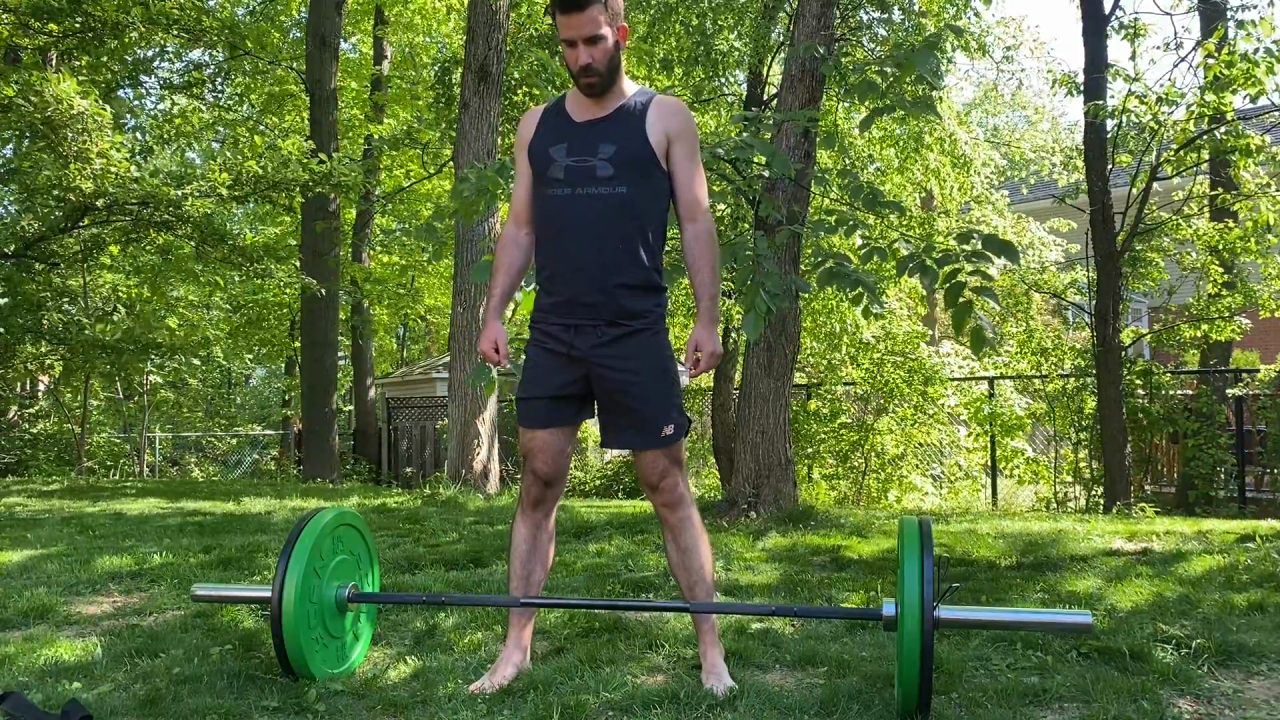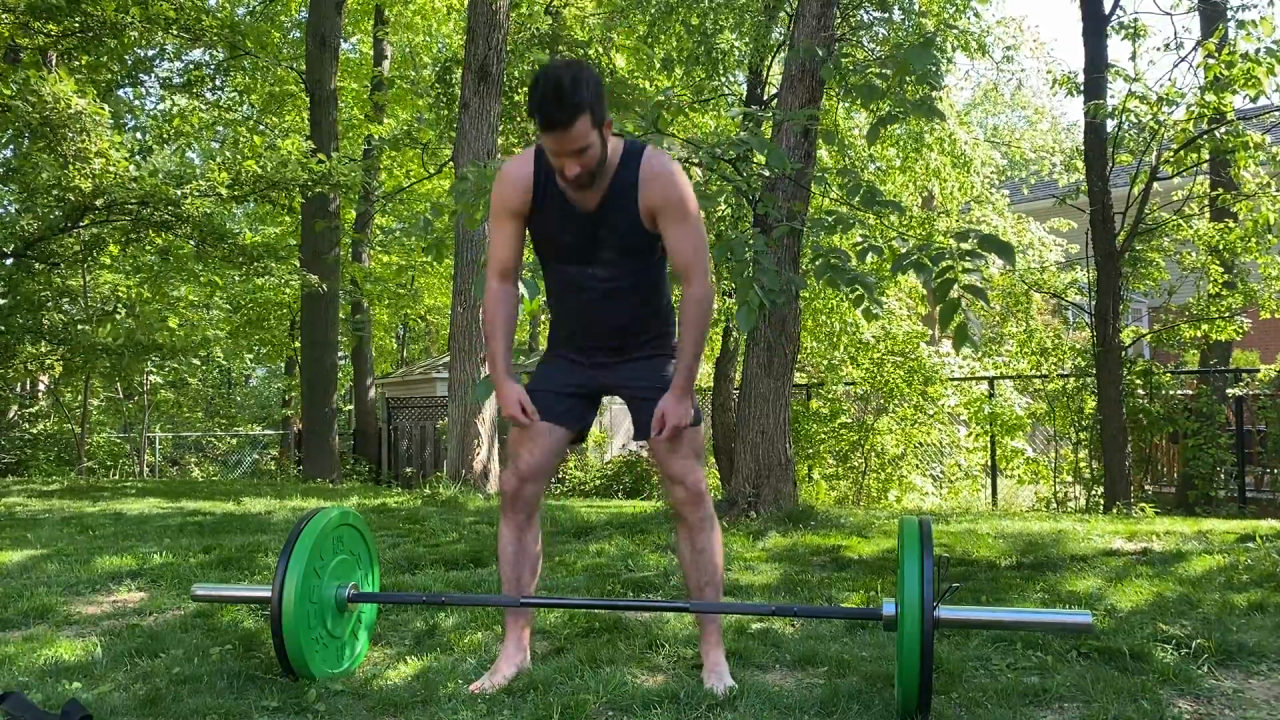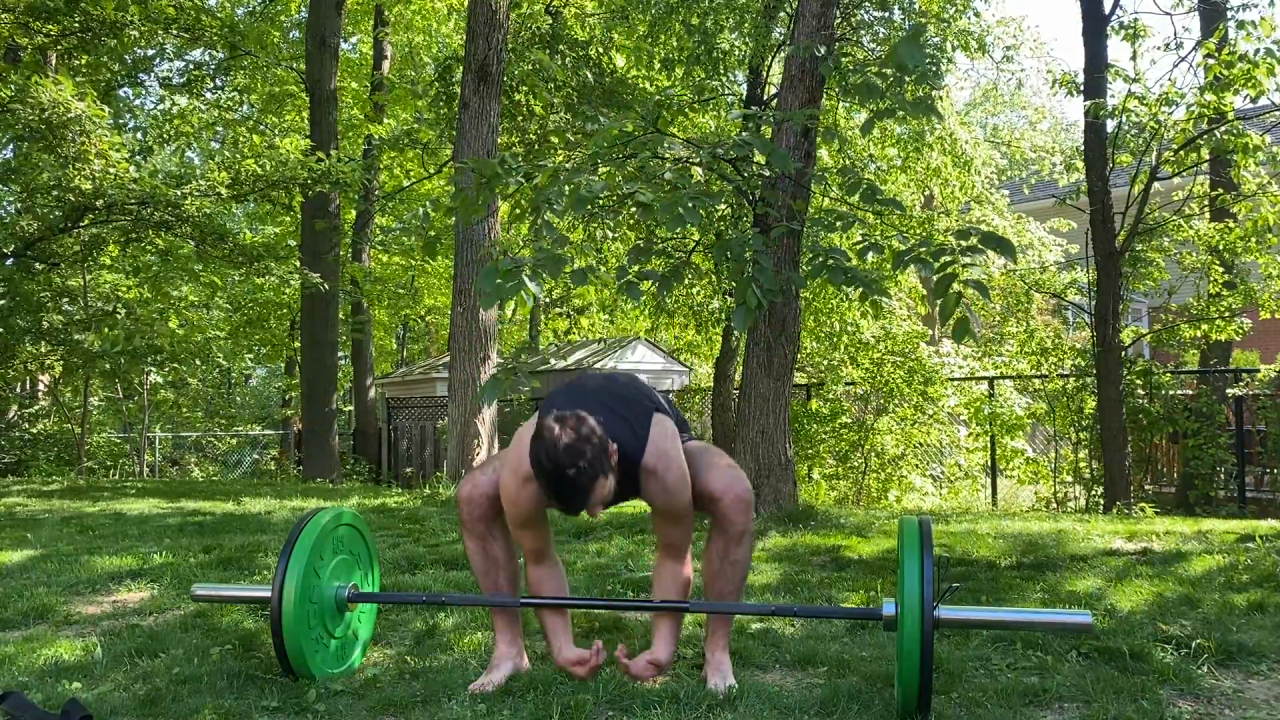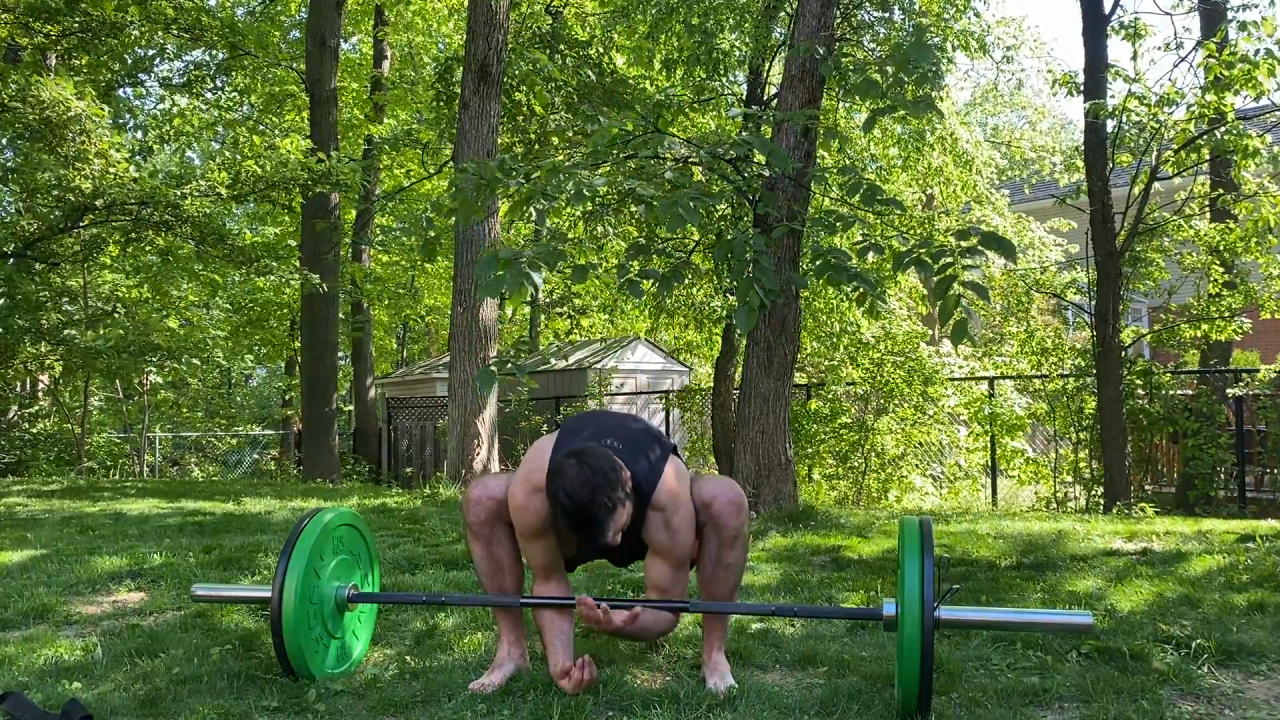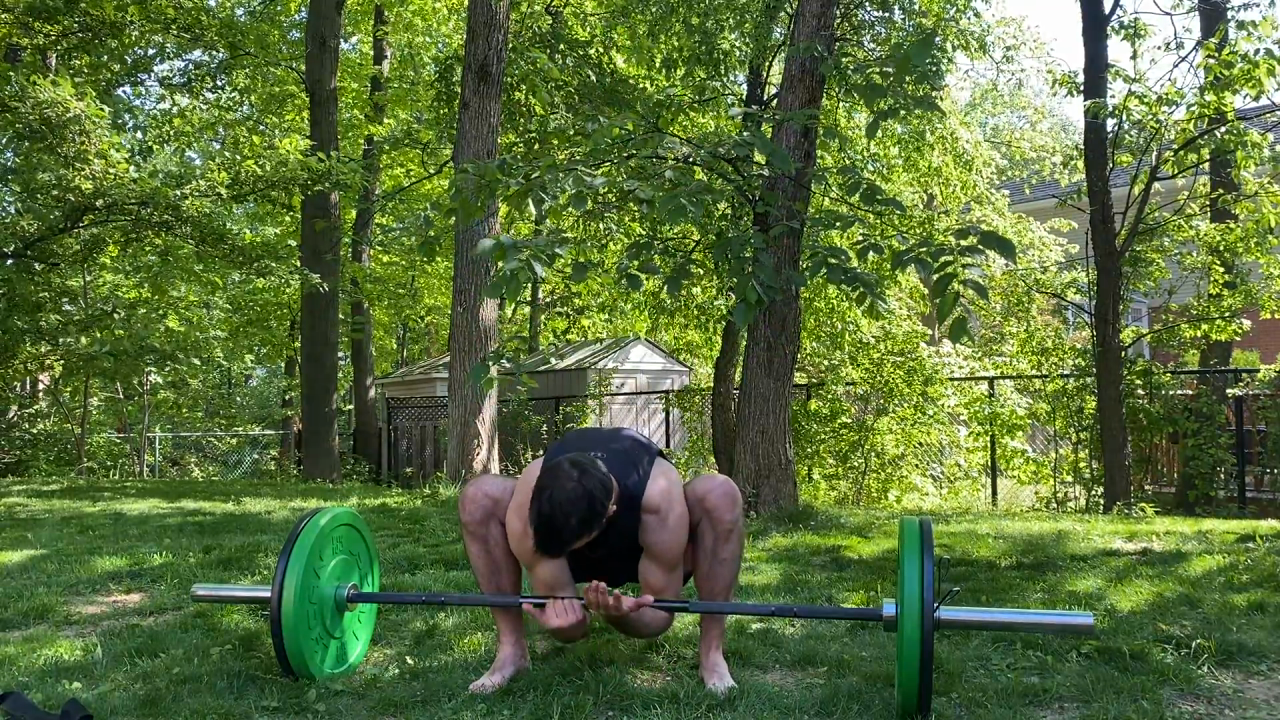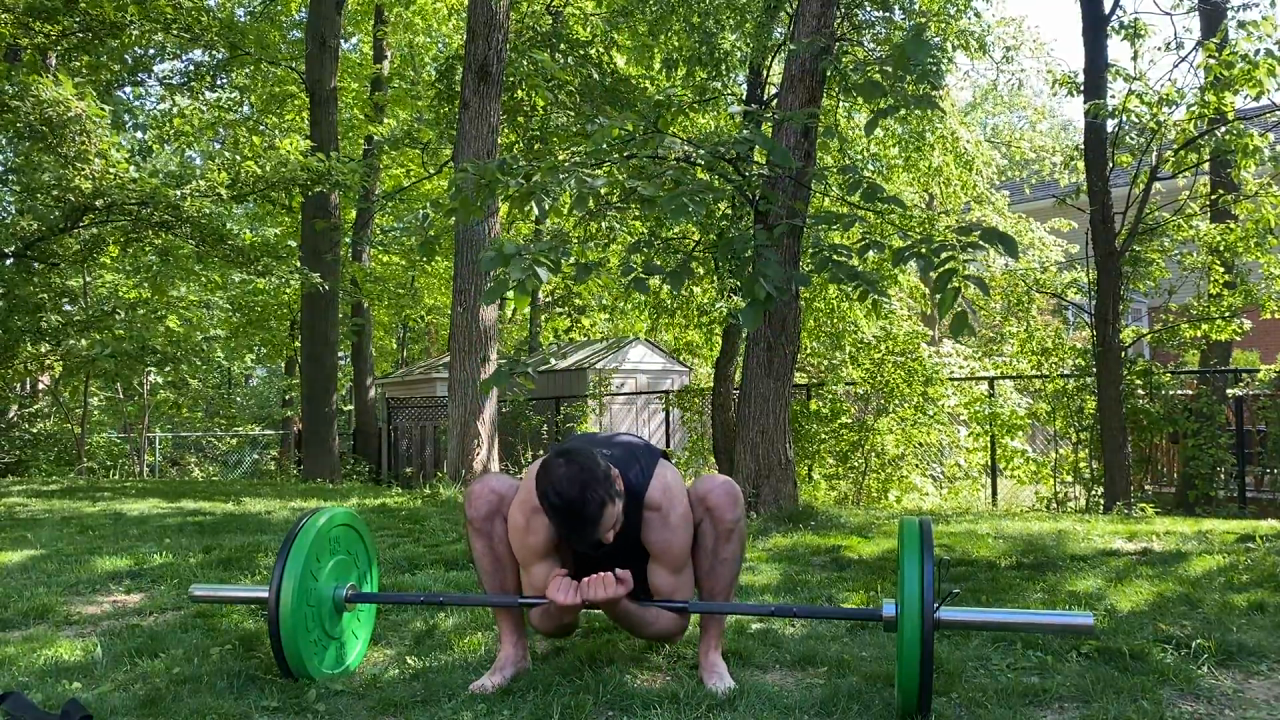
dt=0.5s
person 1, frame 1
left shoulder: (665, 117)
right shoulder: (537, 123)
left elbow: (697, 222)
right elbow: (519, 227)
left wrist: (707, 320)
right wrist: (493, 314)
left hip: (636, 335)
right hip: (551, 336)
left knee: (669, 491)
right knee: (537, 490)
left ankle: (710, 648)
right ankle: (516, 647)
person 1, frame 2
left shoulder: (657, 176)
right shoulder: (519, 178)
left elbow: (696, 285)
right elbow: (500, 280)
left wrist: (681, 387)
right wrist: (502, 375)
left hip: (648, 351)
right hip: (568, 353)
left knee: (688, 490)
right knee: (517, 487)
left ankle: (712, 649)
right ankle: (515, 646)
person 1, frame 3
left shoulder: (662, 465)
right shoulder: (520, 474)
left elbow: (674, 556)
right elbow: (540, 562)
left wrist: (661, 650)
right wrist: (562, 647)
left hip: (651, 438)
left knee: (734, 497)
right knee: (474, 498)
left ankle: (717, 652)
right ankle: (509, 648)
person 1, frame 4
left shoulder: (668, 496)
right shoulder: (531, 488)
right elbow: (548, 580)
left wrist: (624, 624)
right wrist: (560, 662)
left knee: (726, 502)
right knee: (482, 500)
left ankle: (714, 653)
right ankle: (512, 649)
person 1, frame 5
left shoulder: (661, 501)
right shoulder: (526, 506)
left elbow: (662, 611)
right elbow: (558, 602)
left wrist: (620, 614)
right wrist: (564, 620)
left hip: (650, 551)
left knee: (720, 496)
right knee: (478, 498)
left ankle: (711, 653)
right ankle: (511, 648)
person 1, frame 6
left shoulder: (663, 496)
right shoulder: (531, 505)
left elbow: (675, 621)
right elbow: (540, 614)
left wrist: (617, 607)
right wrist: (561, 612)
left hip: (655, 561)
right hip: (577, 562)
left knee: (722, 495)
right knee: (485, 494)
left ankle: (710, 653)
right ankle: (513, 650)
